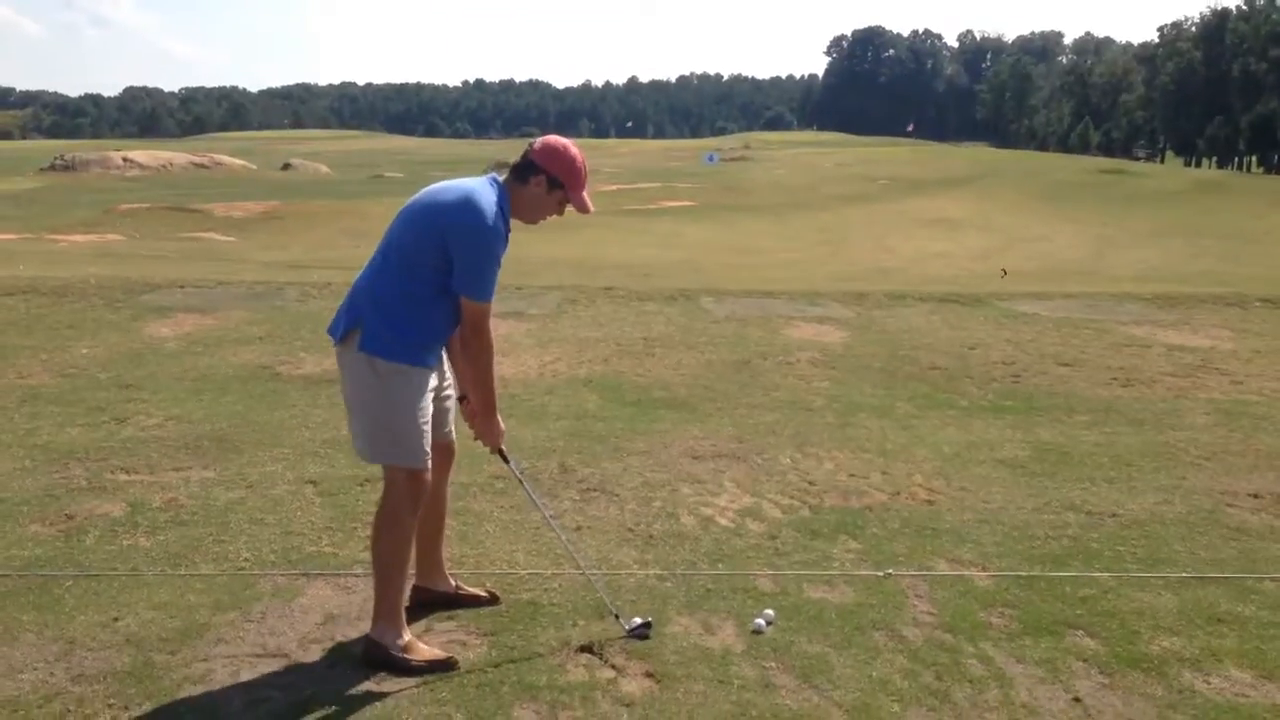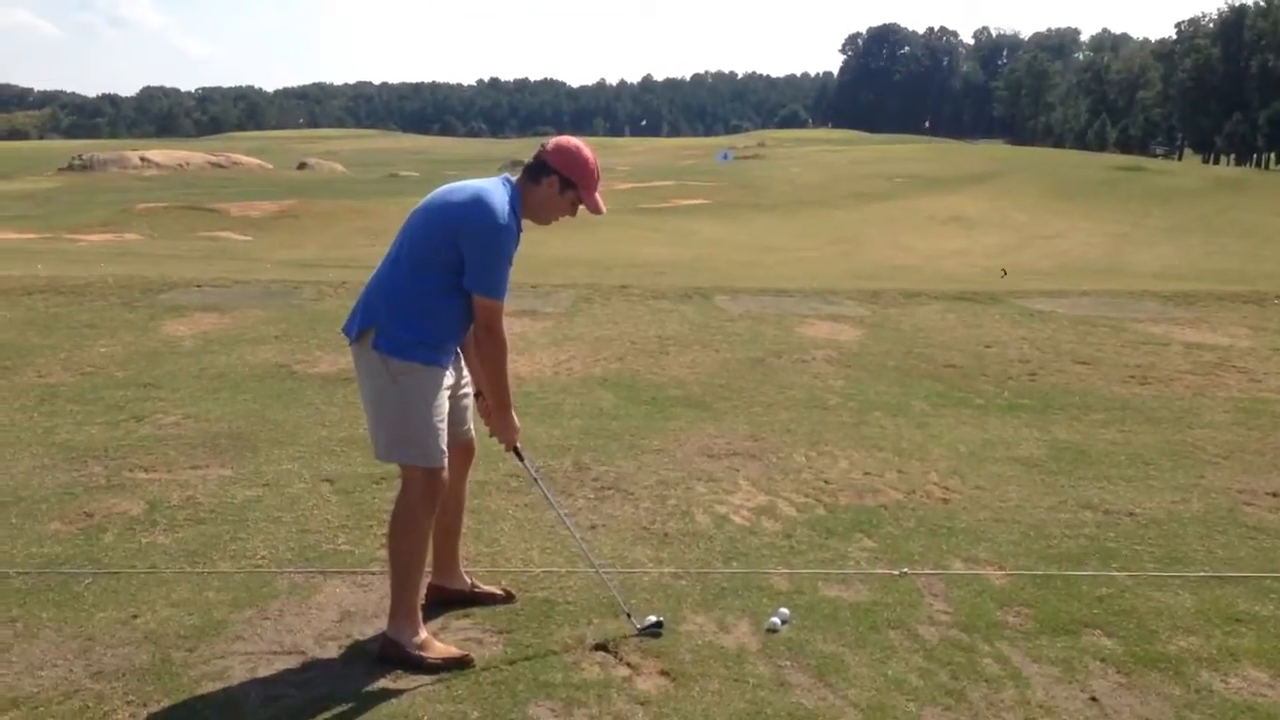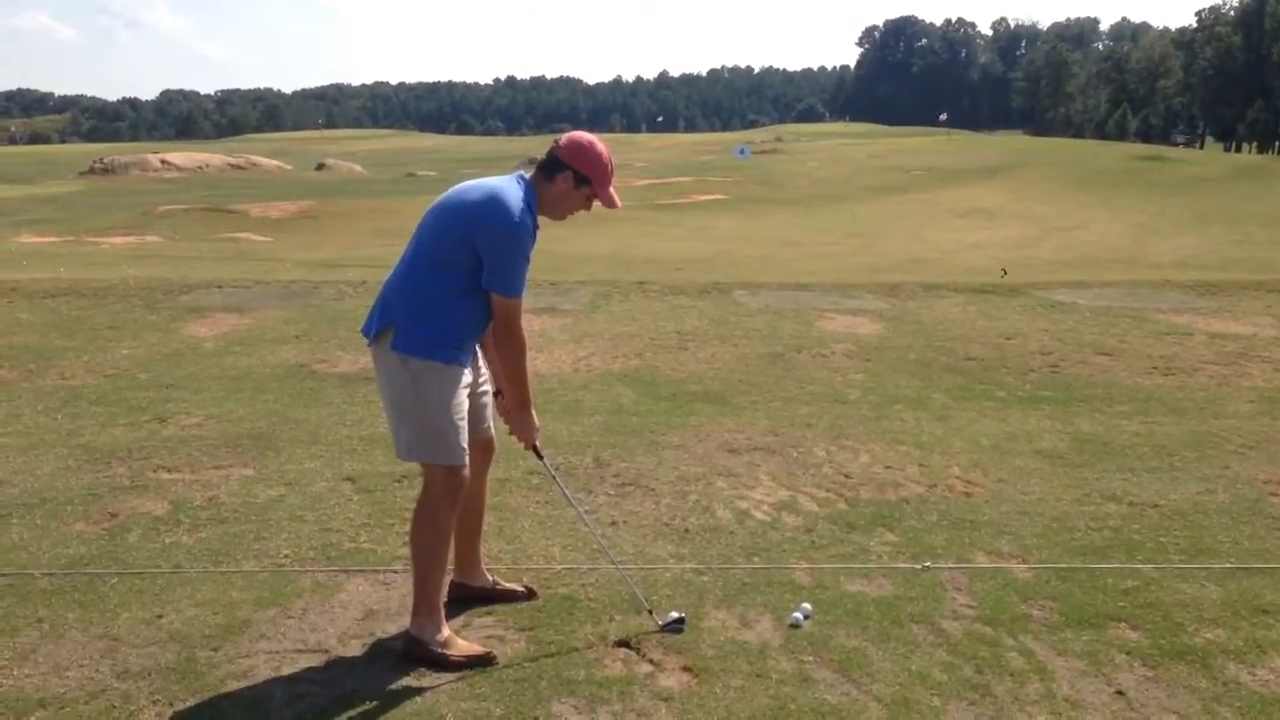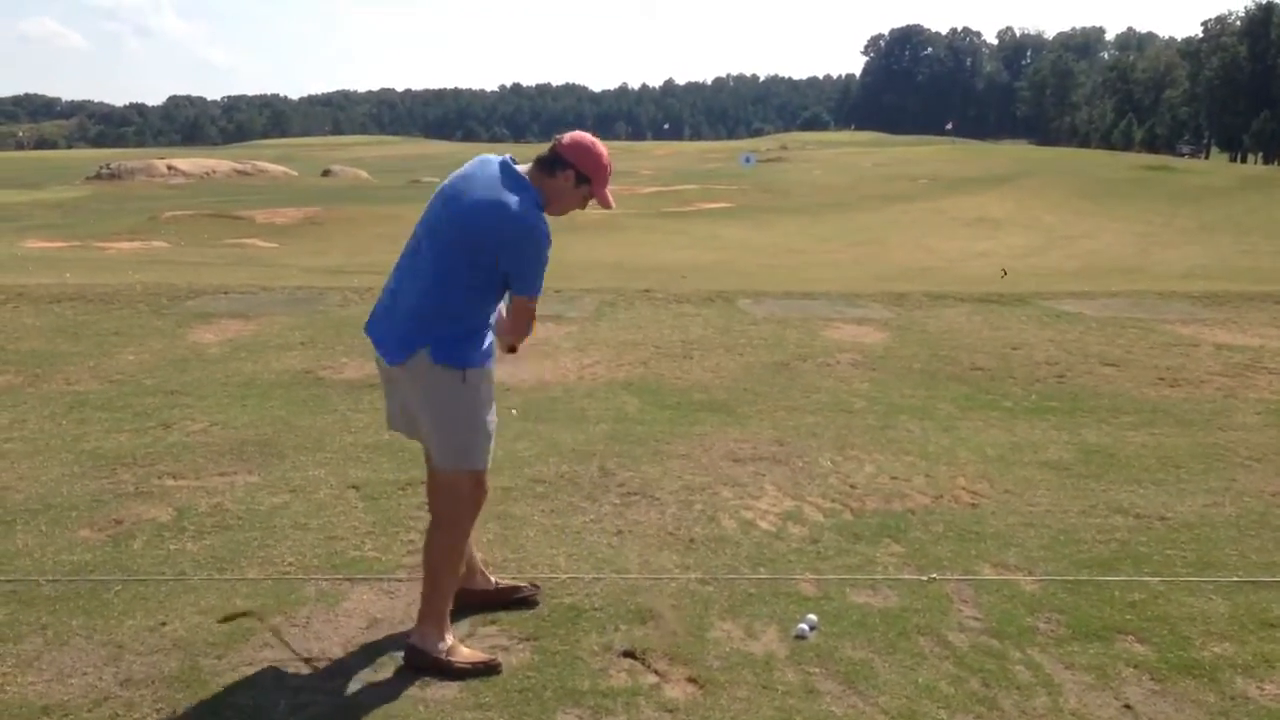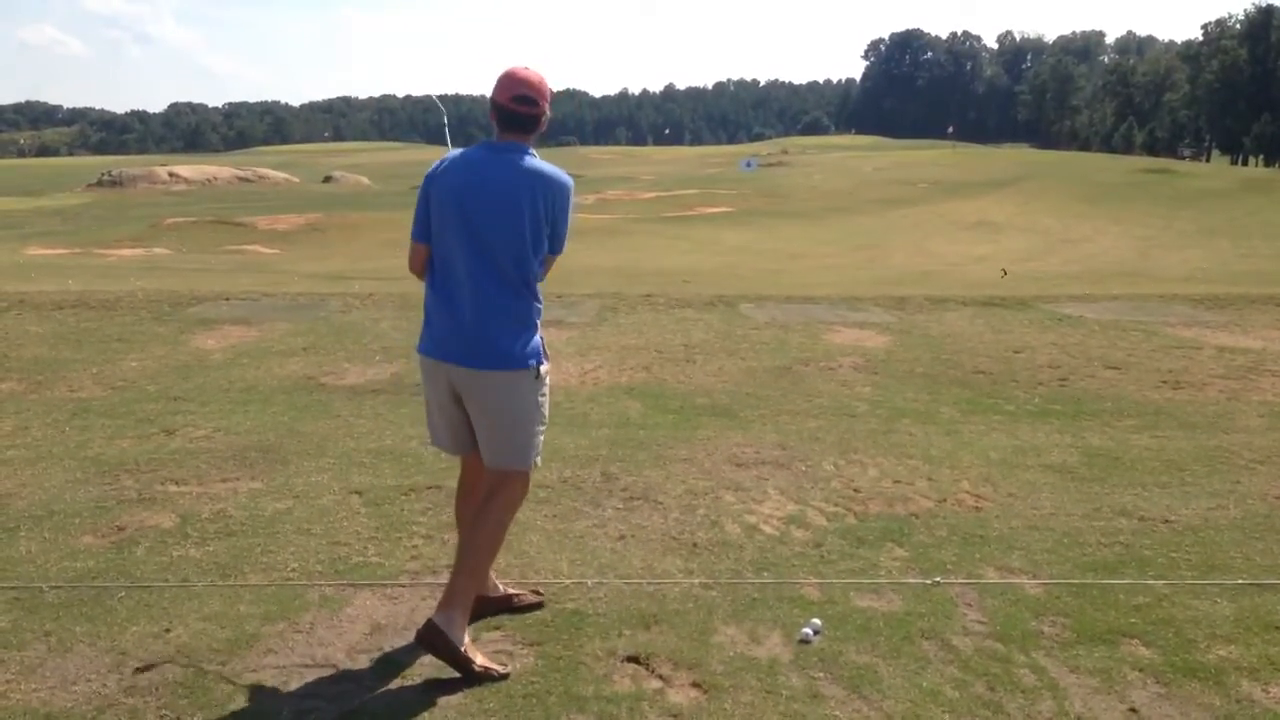
dt=1s
person 1, frame 1
left shoulder: (475, 200)
right shoulder: (482, 219)
left elbow: (454, 316)
right elbow: (476, 331)
left wrist: (467, 393)
right wrist: (488, 412)
left hip: (414, 342)
right hip: (385, 347)
left knee: (438, 458)
right knee: (409, 479)
left ankle: (431, 580)
right ankle: (386, 632)
person 1, frame 2
left shoulder: (489, 201)
right shoulder: (494, 218)
left elbow: (468, 316)
right elbow: (489, 329)
left wrist: (483, 391)
right wrist: (503, 410)
left hip: (431, 343)
right hip: (398, 346)
left knee: (458, 455)
right knee: (426, 478)
left ankle: (447, 578)
right ankle: (403, 630)
person 1, frame 3
left shoulder: (506, 200)
right shoulder: (510, 218)
left elbow: (490, 318)
right elbow: (507, 327)
left wrist: (502, 387)
right wrist: (523, 407)
left hip: (450, 342)
right hip: (415, 345)
left knee: (477, 452)
right knee: (447, 477)
left ankle: (468, 575)
right ankle: (425, 627)
person 1, frame 4
left shoulder: (481, 169)
right shoulder: (530, 233)
right elbow: (520, 326)
right wrist: (504, 342)
left hip: (394, 338)
right hip: (444, 354)
left knee: (447, 466)
right knee: (465, 486)
left ankle: (469, 579)
right ankle: (430, 637)
person 1, frame 5
left shoulder: (442, 172)
right shoulder: (554, 184)
left elbow: (418, 265)
right elbow: (542, 268)
left hip: (440, 349)
right hip: (508, 354)
left knee: (477, 469)
right knee: (508, 482)
left ankle: (480, 586)
right ankle: (449, 620)
